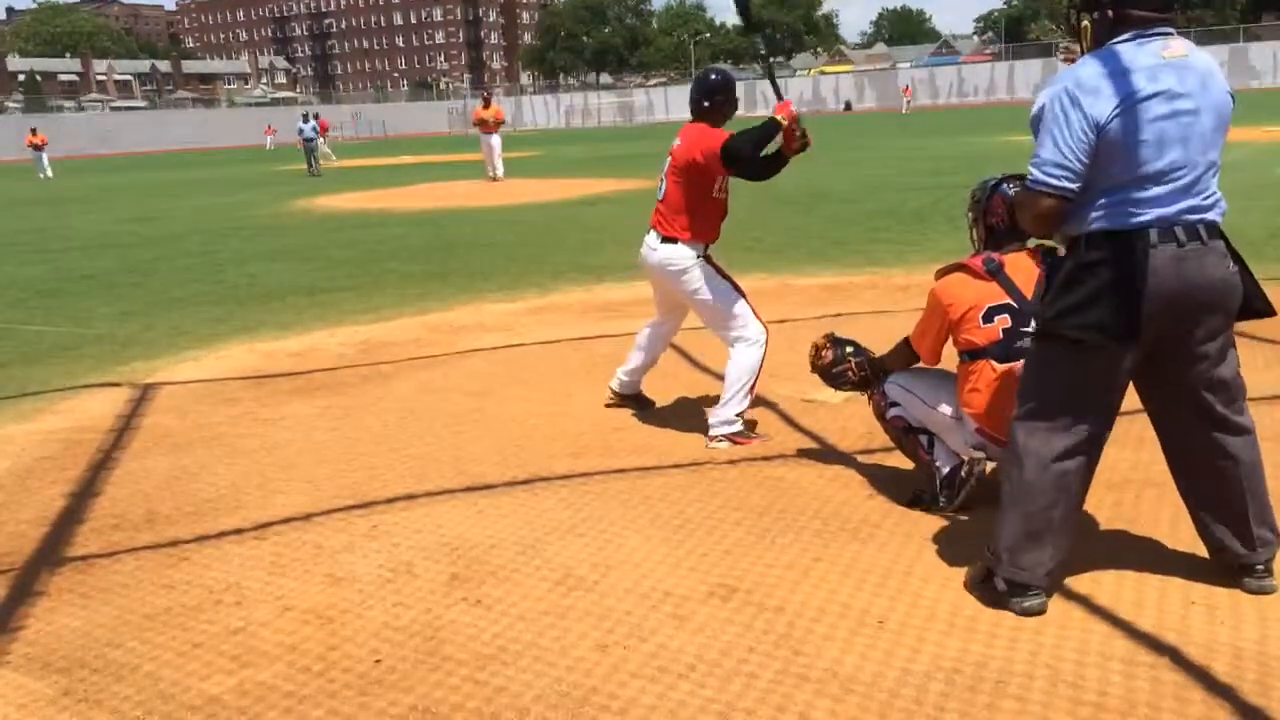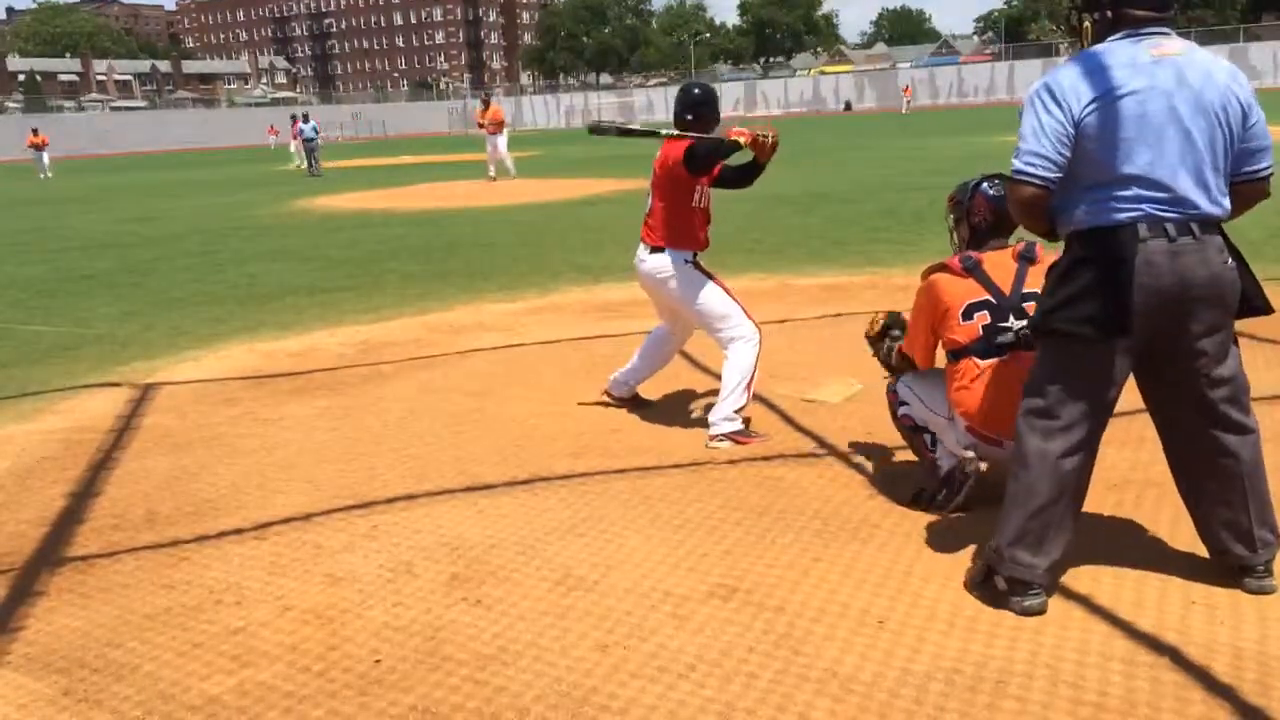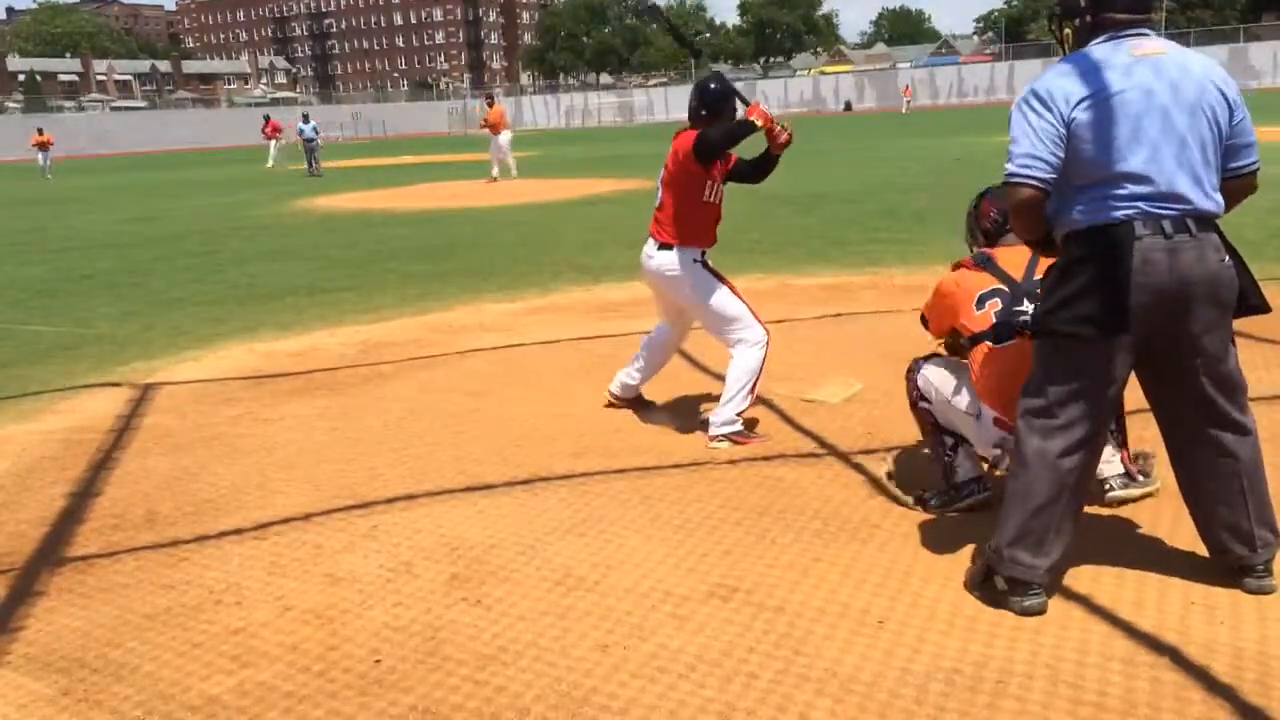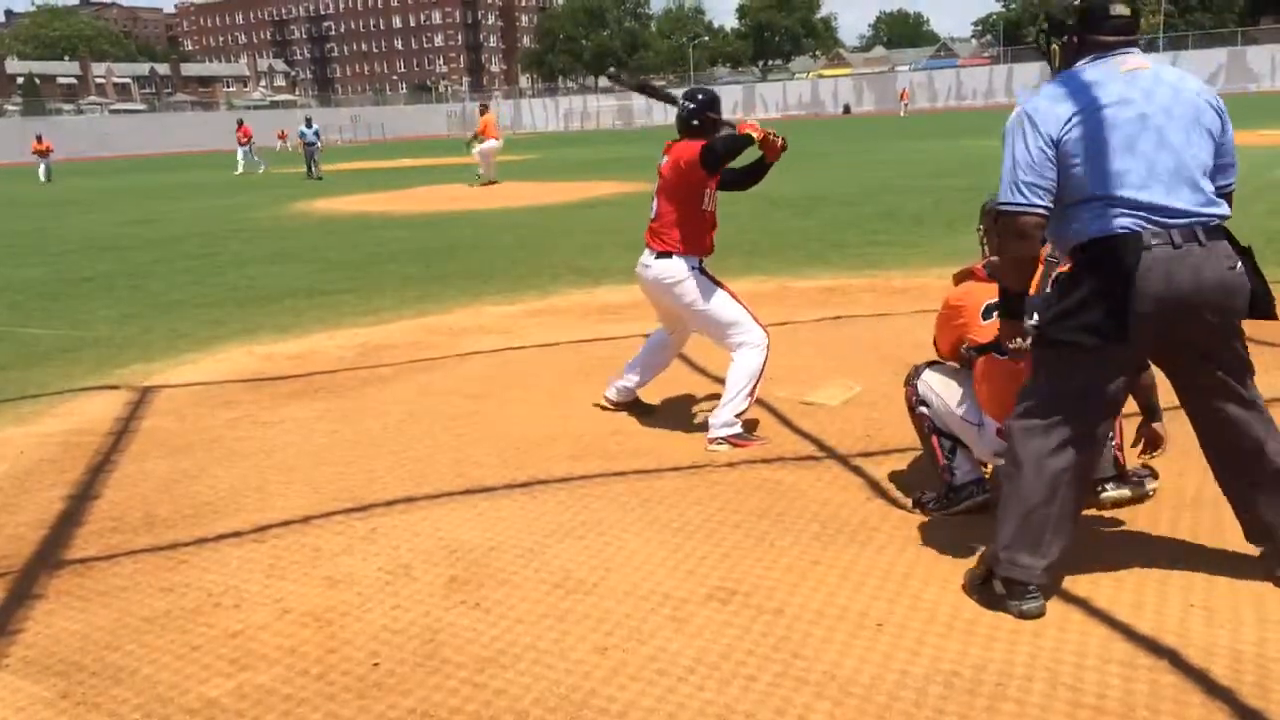
dt=0.7s
person 1, frame 1
left shoulder: (1082, 84)
right shoulder: (1211, 74)
left elbow: (1042, 209)
left wrist: (1029, 218)
left hip: (1115, 272)
right hip: (1205, 264)
left knee: (1053, 425)
right knee: (1216, 419)
left ankle: (1018, 575)
person 1, frame 2
left shoulder: (1072, 80)
right shoulder: (1226, 76)
left elbow: (1027, 194)
left wrist: (1058, 230)
left hip: (1110, 268)
right hip: (1204, 264)
left knee: (1056, 421)
right knee: (1219, 416)
left ankle: (1019, 573)
person 1, frame 3
left shoulder: (1059, 84)
right shoulder: (1210, 73)
left elbow: (1024, 195)
left wrist: (1047, 243)
left hip: (1106, 268)
right hip: (1201, 262)
left knee: (1056, 422)
right knee: (1216, 415)
left ankle: (1019, 572)
person 1, frame 4
left shoulder: (1047, 105)
right shoulder: (1196, 90)
left elbow: (1023, 222)
right elbow: (1223, 192)
left wrist: (1011, 302)
left hip: (1115, 279)
right hip: (1210, 266)
left knee: (1050, 425)
left ankle: (1016, 577)
person 2, frame 1
left shoulder: (694, 136)
right shoulder: (702, 137)
left elbow: (754, 169)
right elbow: (738, 152)
left wrist: (786, 150)
right wrist: (778, 119)
left hip: (656, 248)
right hip: (683, 256)
left knee: (665, 321)
right knee: (750, 335)
left ankle: (624, 387)
right ankle: (725, 426)
person 2, frame 2
left shoulder: (688, 150)
right shoulder: (676, 150)
left elbow: (736, 179)
right elbow: (699, 159)
left wrist: (760, 157)
right wrist: (735, 140)
left hip: (653, 259)
right hip: (671, 264)
left knee: (676, 327)
right knee: (744, 335)
left ankle: (621, 387)
right ankle: (724, 426)
person 2, frame 3
left shoulder: (713, 153)
right shoulder: (688, 143)
left elbow: (752, 173)
right elbow: (710, 143)
left wrist: (774, 149)
right wrist: (753, 121)
left hip: (657, 255)
right hip: (681, 262)
left knee: (674, 325)
right knee: (751, 337)
left ankle: (624, 389)
right ankle: (725, 427)
person 2, frame 4
left shoulder: (679, 153)
right shoulder: (688, 153)
left elbow: (738, 180)
right elbow: (717, 152)
left wrist: (768, 157)
right wrist: (748, 133)
left hip: (652, 265)
right hip: (678, 271)
left knee: (674, 331)
right knee: (752, 340)
left ankle: (620, 393)
right ankle: (723, 429)
person 3, frame 1
left shoulder: (955, 285)
left elbow: (911, 355)
left wrist: (870, 368)
left hip: (989, 433)
left knee: (890, 388)
left ankle: (950, 471)
person 3, frame 2
left shoulder: (940, 284)
right shoulder: (1051, 268)
left elbow: (911, 363)
left wrist: (887, 354)
left hip: (982, 435)
left knee: (903, 387)
left ankle: (949, 471)
person 3, frame 3
left shoulder: (957, 284)
left elbow: (932, 325)
left hip: (1006, 432)
left knee: (922, 372)
left ankle: (964, 482)
right ankle: (1116, 475)
person 3, frame 4
left shoulder: (965, 293)
left elbow: (948, 353)
right wrist: (1152, 417)
left hip: (1005, 441)
left knee: (921, 379)
left ankle: (963, 483)
right ankle: (1111, 477)
